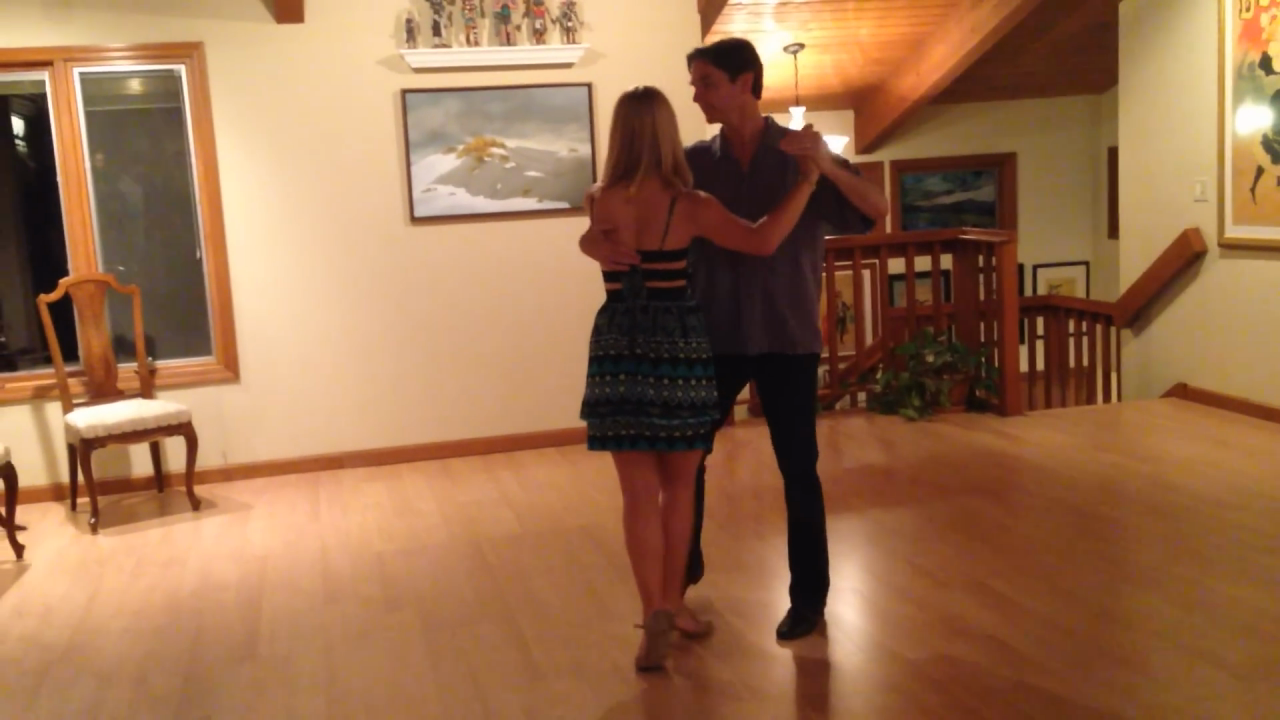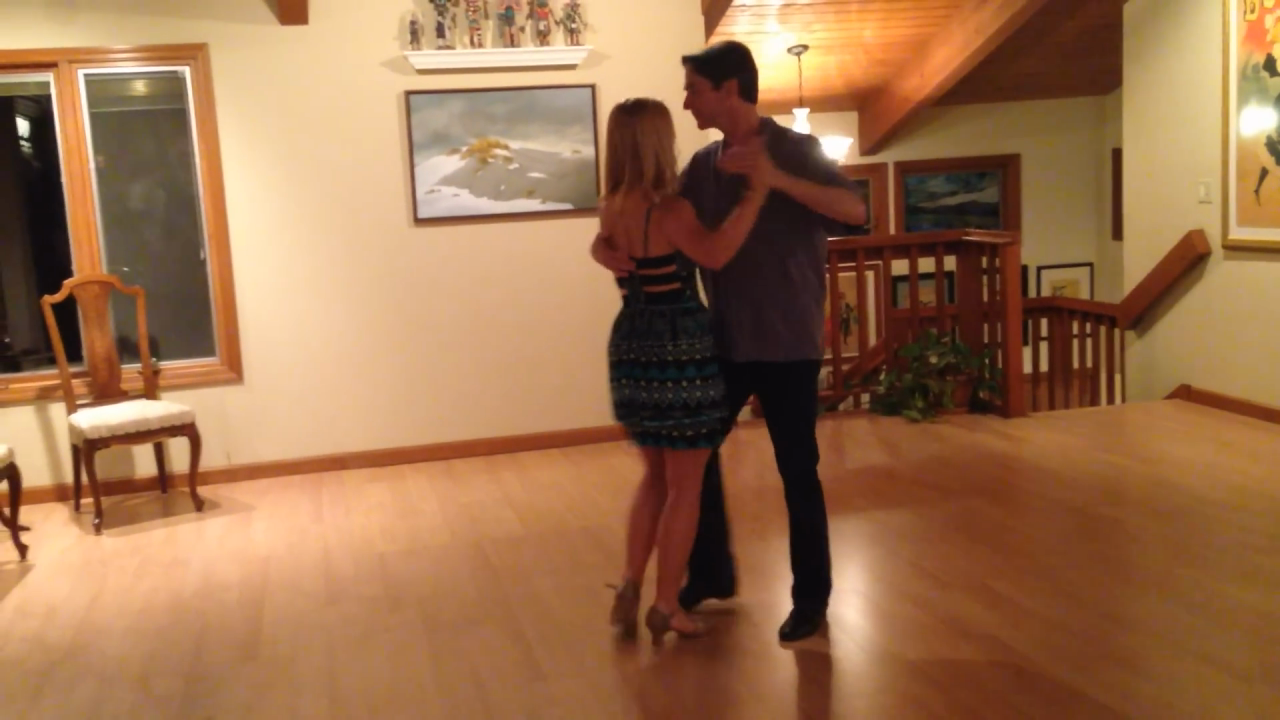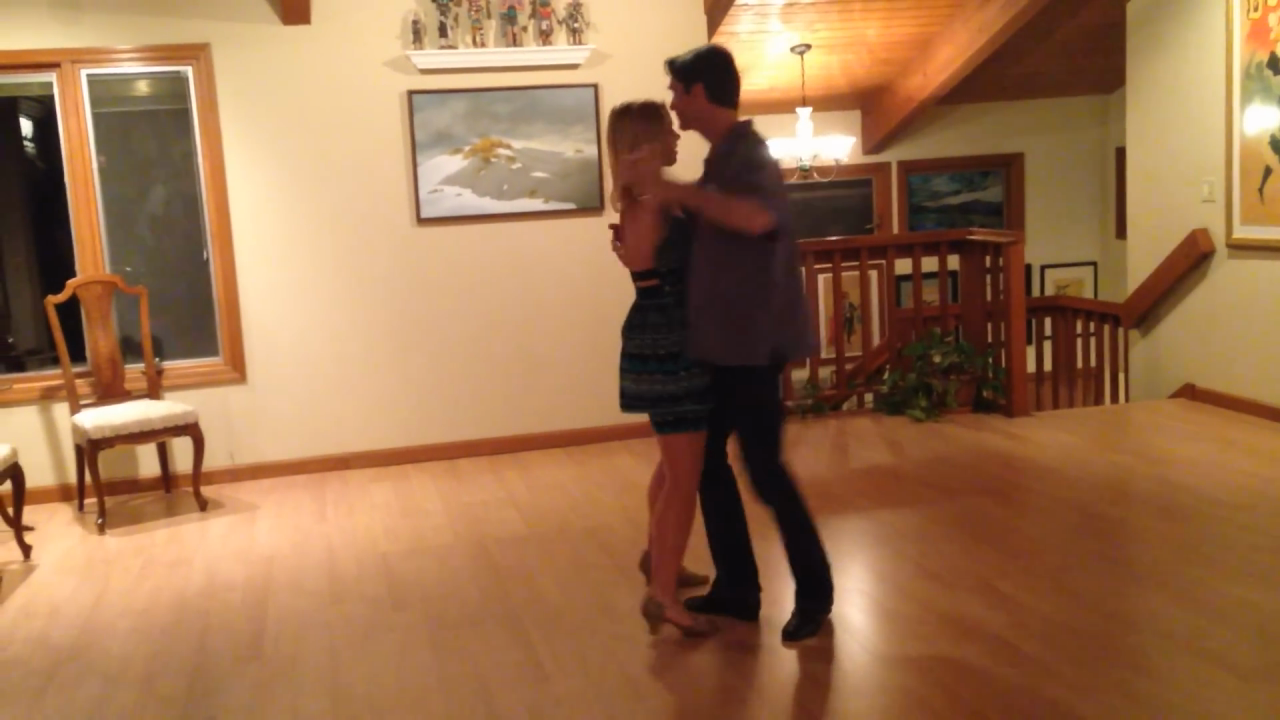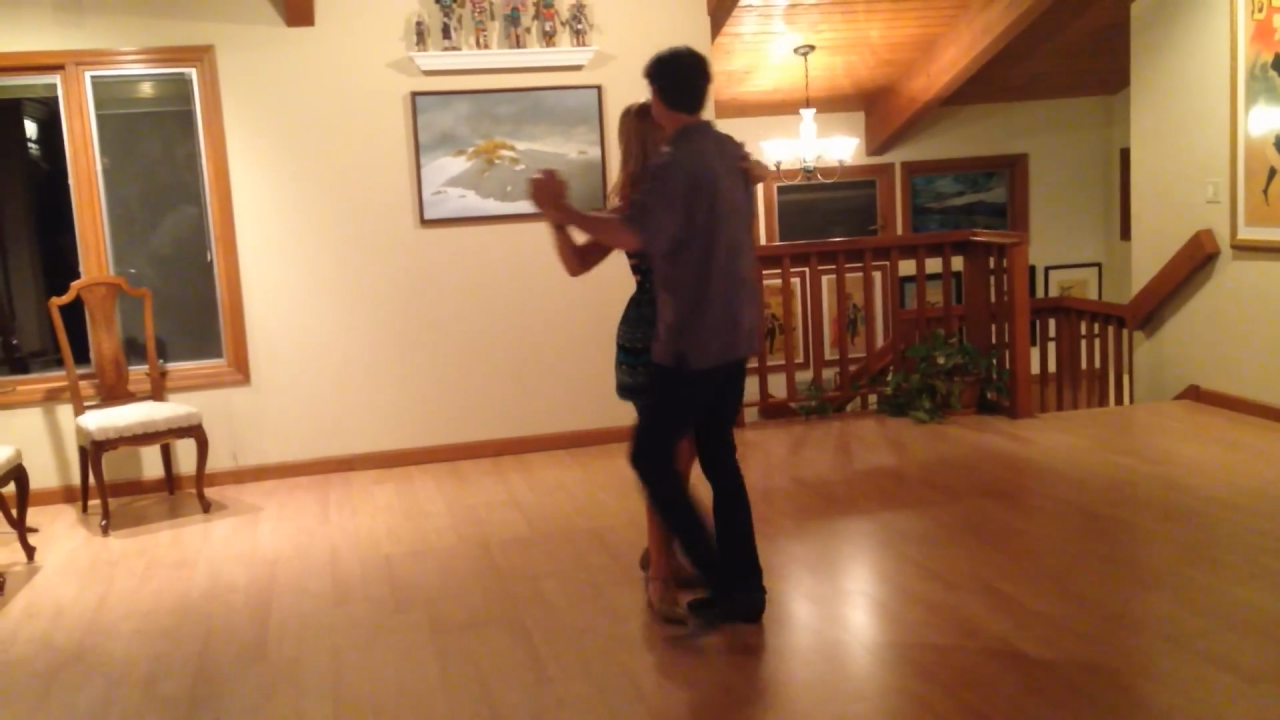
dt=0.3s
person 1, frame 1
left shoulder: (801, 150)
right shoulder: (695, 161)
left elbow: (876, 208)
left wrist: (826, 165)
right wrist: (597, 238)
left hip: (788, 337)
right hip: (716, 336)
left knee: (797, 467)
left ankle: (809, 595)
right ankle: (681, 564)
person 1, frame 2
left shoulder: (796, 150)
right shoulder: (705, 163)
left elbow: (855, 211)
left wrist: (778, 178)
right wrist: (608, 245)
left hip: (787, 342)
right hip: (726, 339)
left knee: (797, 470)
left ankle: (811, 597)
right ankle: (711, 572)
person 1, frame 3
left shoulder: (746, 155)
right shoulder: (725, 154)
left elbow: (757, 220)
left wrist: (674, 190)
left hip: (751, 340)
right hip: (730, 338)
left knee: (763, 466)
right knee: (706, 456)
left ankle: (813, 590)
right ankle: (736, 586)
person 1, frame 4
left shoulder: (677, 162)
right shoulder: (730, 152)
left elbow: (632, 235)
left wrist: (564, 211)
left hip: (691, 338)
right hip: (732, 332)
left knee: (652, 457)
right knee: (716, 454)
left ankle: (729, 583)
right ankle: (740, 588)
person 2, frame 1
left shoulder: (597, 201)
right shoulder: (687, 205)
right elbow: (761, 242)
right wrist: (806, 179)
left hip: (617, 348)
right hip: (678, 346)
left knee: (639, 494)
right knee: (679, 486)
left ankle: (654, 619)
right ankle: (669, 604)
person 2, frame 2
left shoulder: (610, 209)
right shoulder: (669, 209)
right elbow: (715, 254)
right wrist: (757, 189)
left hip: (631, 348)
right hip: (679, 350)
left knee: (656, 475)
right knee: (685, 484)
left ankle: (631, 584)
right ankle: (666, 606)
person 2, frame 3
left shoulder: (650, 200)
right shoulder: (643, 204)
right elbow: (639, 258)
right wrist: (652, 196)
left hip: (659, 338)
right hip: (668, 342)
left knee: (676, 464)
right knee: (685, 473)
left ankle: (660, 561)
right ankle: (663, 596)
person 2, frame 4
right shoulder: (632, 205)
right elbow: (578, 264)
right wrist: (556, 219)
right hip: (654, 336)
left knee: (681, 455)
right knee: (671, 458)
left ankle: (662, 558)
right ankle: (661, 572)
